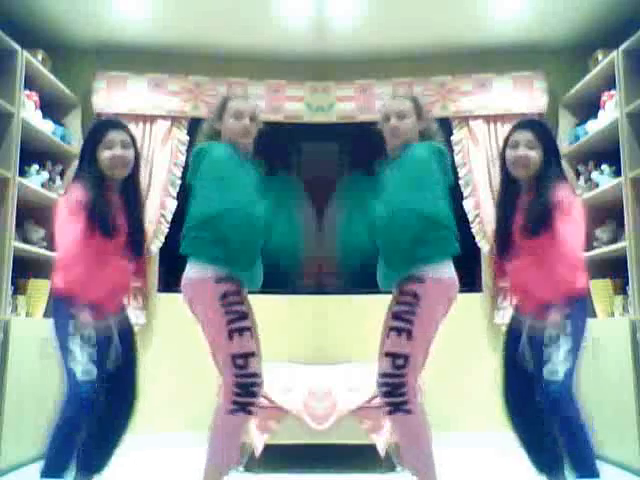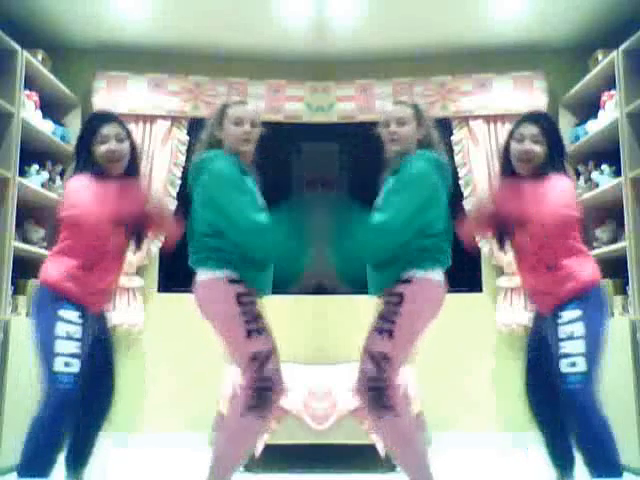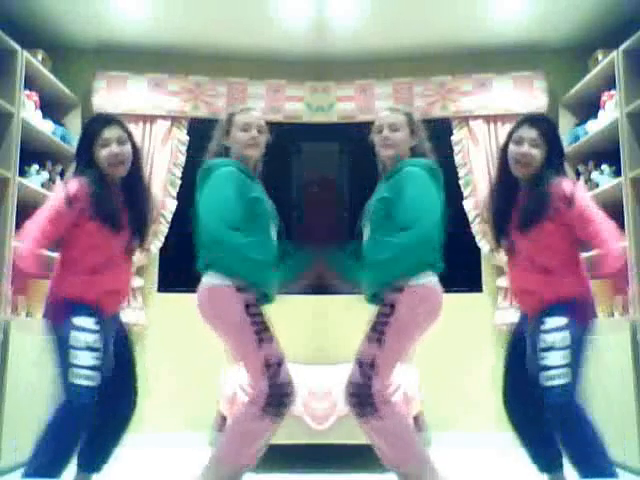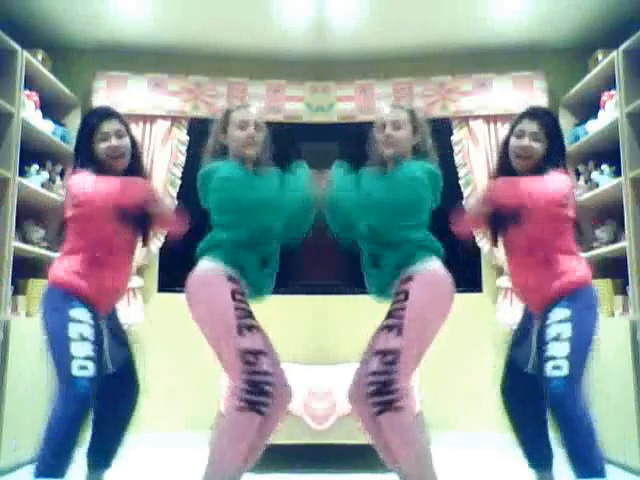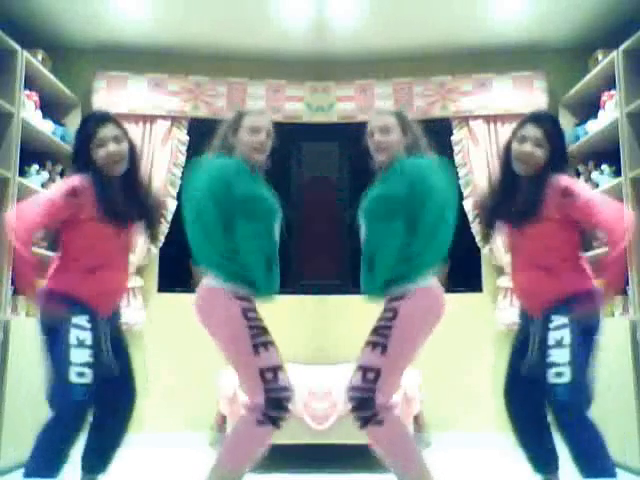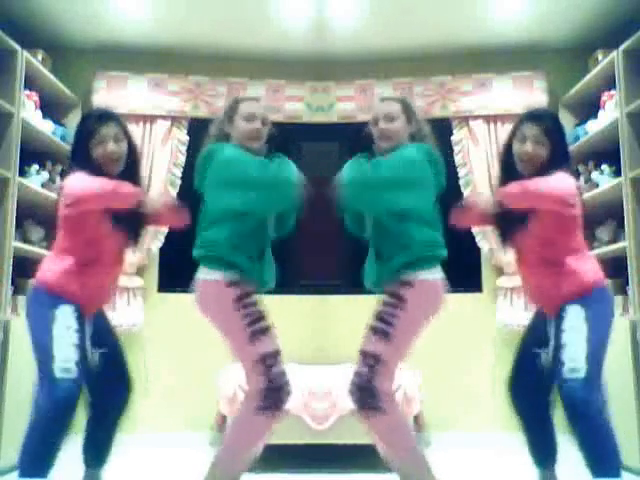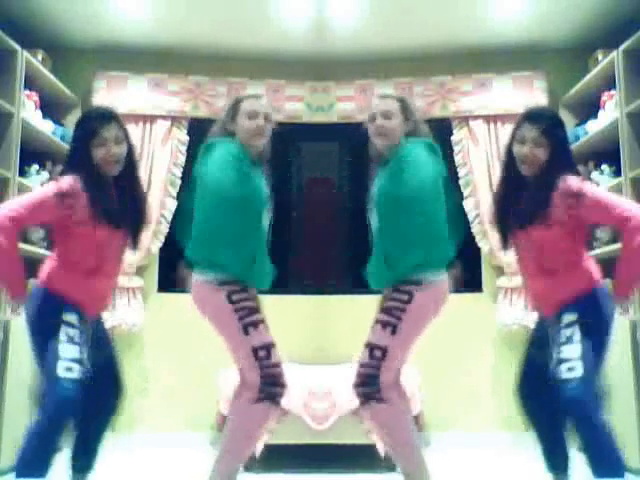
dt=0.5s
person 1, frame 1
left shoulder: (239, 166)
right shoulder: (218, 159)
left elbow: (248, 220)
right elbow: (239, 212)
left hip: (227, 282)
right hip: (212, 279)
left knee: (240, 385)
right knee: (244, 384)
person 1, frame 2
left shoulder: (242, 173)
right shoulder: (220, 169)
left elbow: (258, 227)
right elbow: (247, 226)
right wrist: (289, 242)
left hip: (236, 285)
right hip: (225, 282)
left knee: (259, 386)
right knee: (262, 387)
person 1, frame 3
left shoulder: (249, 181)
right shoulder: (226, 177)
right elbow: (219, 235)
right wrist: (268, 271)
left hip: (240, 295)
right hip: (227, 291)
left knee: (272, 391)
right knee: (274, 391)
person 1, frame 4
left shoulder: (259, 178)
right shoulder: (226, 177)
left elbow: (293, 228)
right elbow: (279, 211)
left wrist: (303, 188)
right wrist: (300, 177)
left hip: (235, 289)
right hip: (216, 282)
left knee: (276, 392)
right knee: (256, 386)
person 1, frame 5
left shoulder: (250, 183)
right shoulder: (227, 172)
right elbow: (201, 189)
right wrist: (217, 262)
left hip: (238, 297)
right hip: (227, 295)
left knee: (274, 398)
right knee: (271, 400)
person 1, frame 6
left shoulder: (248, 167)
right shoulder: (225, 160)
left elbow: (279, 220)
right elbow: (282, 185)
left wrist: (288, 189)
right wrist: (287, 172)
left hip: (238, 286)
right hip: (223, 284)
left knee: (272, 388)
right knee: (269, 388)
person 1, frame 7
left shoulder: (253, 167)
right shoulder: (225, 155)
right elbow: (215, 188)
left hip: (239, 284)
right hip: (221, 283)
left knee: (258, 384)
right knee: (267, 382)
person 2, frame 1
left shoulder: (421, 159)
right shoulder: (399, 166)
left elbow: (407, 210)
right elbow: (390, 219)
left hip: (427, 279)
right hip: (411, 282)
left knee: (395, 384)
right knee: (398, 384)
person 2, frame 2
left shoulder: (419, 170)
right shoulder: (397, 173)
left elbow: (394, 226)
right elbow: (382, 227)
left wrist: (349, 239)
left hip: (414, 283)
right hip: (402, 285)
left knee: (377, 387)
right knee: (378, 387)
person 2, frame 3
left shoulder: (413, 177)
right shoulder: (390, 181)
left elbow: (421, 234)
left wrist: (368, 273)
right wrist: (344, 264)
left hip: (412, 292)
right hip: (399, 296)
left knee: (365, 391)
right knee: (367, 392)
person 2, frame 4
left shoulder: (413, 177)
right shoulder: (379, 178)
left elbow: (362, 211)
right elbow: (348, 229)
left wrist: (338, 178)
right wrist: (334, 189)
left hip: (423, 282)
right hip: (402, 288)
left knee: (384, 385)
right knee: (363, 392)
person 2, frame 5
left shoulder: (412, 171)
right shoulder: (390, 182)
left elbow: (439, 191)
left wrist: (422, 262)
left hip: (412, 295)
right hip: (402, 297)
left knee: (368, 399)
right knee: (364, 397)
person 2, frame 6
left shoulder: (414, 160)
right shoulder: (395, 167)
left elbow: (357, 184)
right elbow: (365, 222)
left wrist: (351, 172)
right wrist: (351, 190)
left hip: (416, 284)
right hip: (401, 285)
left knee: (370, 388)
right knee: (367, 388)
person 2, frame 7
left shoulder: (414, 156)
right shoulder: (386, 167)
left elbow: (423, 188)
left hip: (417, 283)
right hip: (400, 284)
left knee: (371, 382)
right knee: (381, 384)
person 3, frame 1
left shoulder: (559, 195)
right shoulder: (510, 201)
left elbow: (568, 253)
left wrist: (559, 308)
right wrist: (496, 288)
left hip: (558, 311)
right hip: (525, 313)
left knee: (555, 395)
right knee: (518, 400)
person 3, frame 2
left shoulder: (556, 185)
right shoulder: (512, 194)
left elbow: (545, 209)
right elbow: (468, 231)
left wrist: (500, 197)
right wrist: (484, 209)
left hip: (578, 299)
right hip: (544, 306)
left knee: (576, 392)
right knee: (541, 396)
person 3, frame 3
left shoulder: (561, 191)
right shoulder: (508, 195)
left elbow: (606, 238)
left hip: (562, 309)
right hip: (531, 313)
left knee: (558, 401)
right knee: (518, 399)
person 3, frame 4
left shoulder: (554, 180)
right shoulder: (509, 189)
left elbow: (539, 196)
right elbow: (467, 225)
left wrist: (494, 190)
right wrist: (475, 211)
left hip: (569, 300)
right hip: (535, 306)
left knee: (561, 391)
right knee: (517, 391)
person 3, frame 5
left shoulder: (561, 189)
right shoulder: (513, 193)
left elbow: (620, 222)
left wrist: (606, 289)
left hip: (569, 309)
right hip: (534, 312)
left knee: (565, 401)
right knee: (518, 397)
person 3, frame 6
left shoulder: (560, 181)
right shoulder: (514, 189)
left elbow: (550, 193)
right elbow: (465, 216)
left wrist: (503, 196)
right wrist: (475, 207)
left hip: (583, 301)
right hip: (548, 307)
left knee: (579, 395)
right knee: (524, 389)
person 3, frame 7
left shoulder: (569, 190)
right shoulder: (516, 194)
right wrist: (541, 292)
left hip: (580, 307)
right hip: (551, 311)
left knee: (575, 398)
right knee: (533, 392)
person 4, frame 1
left shoulder: (129, 201)
right shoulder: (80, 195)
right elbow: (71, 253)
left wrist: (143, 292)
right wrist: (80, 308)
left hip: (114, 312)
right hip: (80, 310)
left knee: (121, 401)
right knee: (84, 395)
person 4, frame 2
left shoulder: (126, 194)
right shoulder: (83, 185)
left elbow: (171, 232)
right elbow: (96, 208)
left wrist: (155, 210)
right wrist: (140, 197)
left hip: (96, 304)
right hip: (62, 299)
left knee: (98, 395)
right knee: (64, 392)
person 4, frame 3
left shoulder: (130, 195)
right shoulder: (78, 191)
right elbow: (33, 238)
left hip: (109, 313)
right hip: (77, 309)
left knee: (122, 399)
right knee: (81, 402)
person 4, frame 4
left shoulder: (130, 189)
right shoulder: (84, 179)
left elbow: (173, 224)
right elbow: (98, 196)
left wrist: (159, 209)
right wrist: (143, 189)
left hip: (104, 307)
right hip: (70, 300)
left knee: (123, 391)
right knee: (78, 392)
person 4, frame 5
left shoulder: (126, 193)
right shoulder: (78, 188)
right elbow: (19, 222)
right wrist: (33, 290)
left hip: (105, 312)
right hip: (71, 309)
left knee: (121, 398)
right knee: (74, 402)
person 4, frame 6
left shoulder: (124, 189)
right shoulder: (79, 181)
left elbow: (173, 216)
right elbow: (90, 193)
left wrist: (165, 207)
right wrist: (136, 197)
left hip: (91, 307)
right hip: (56, 301)
left knee: (115, 389)
right knee: (60, 394)
person 4, frame 7
left shoulder: (123, 191)
right shoulder: (70, 189)
left wrist: (98, 292)
left hip: (88, 311)
right hip: (58, 307)
left knee: (106, 392)
right knee: (64, 398)
